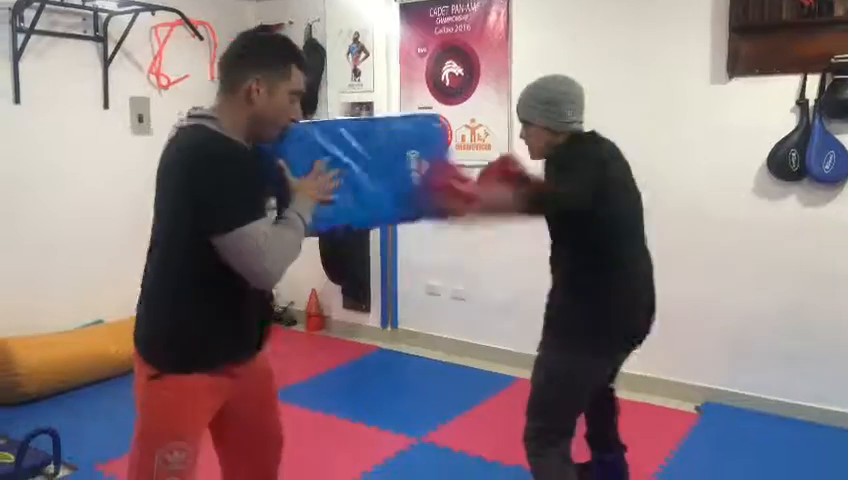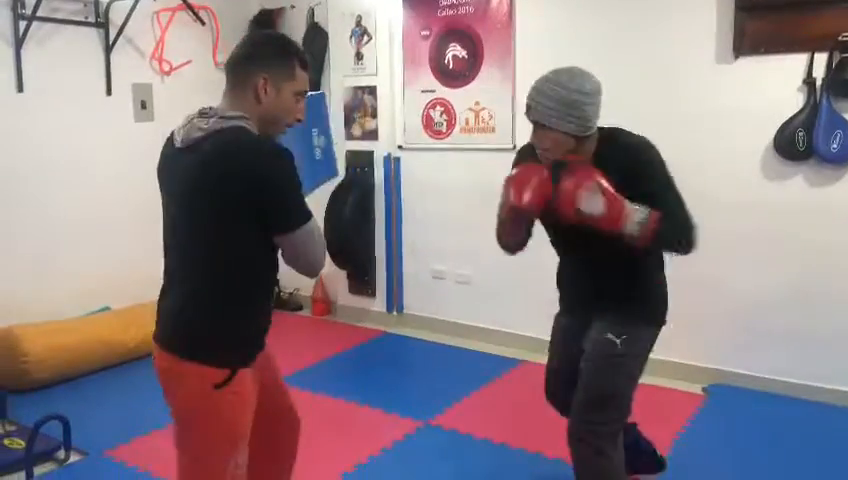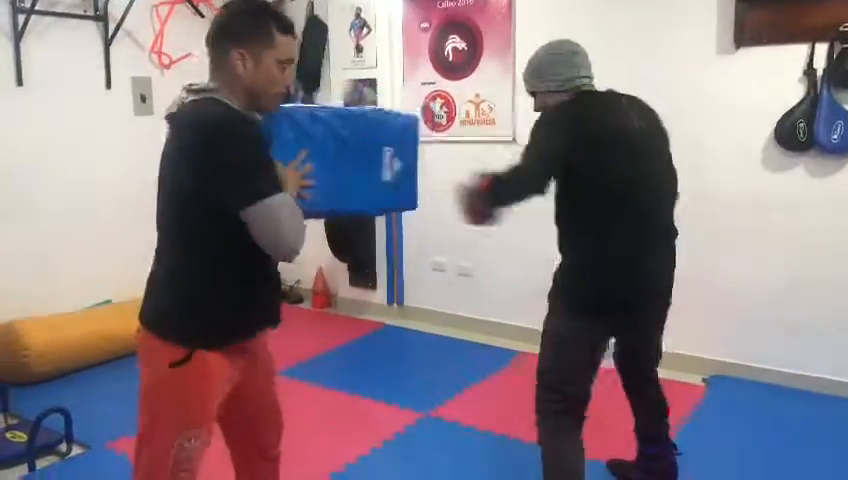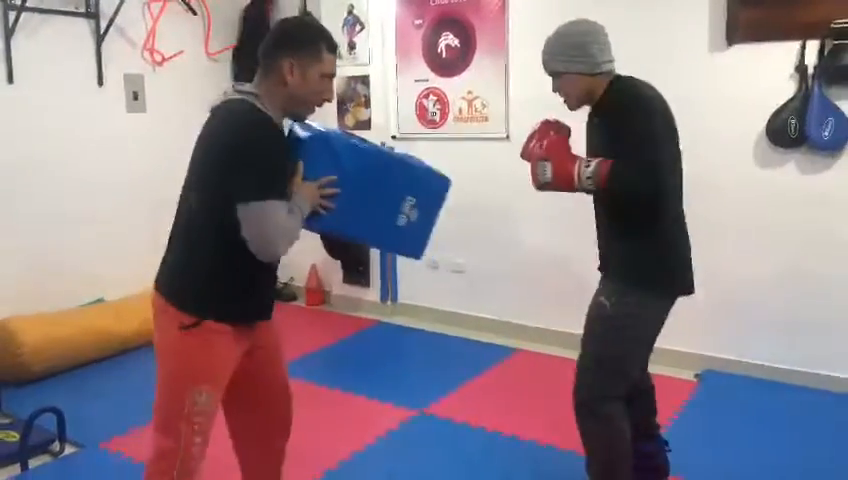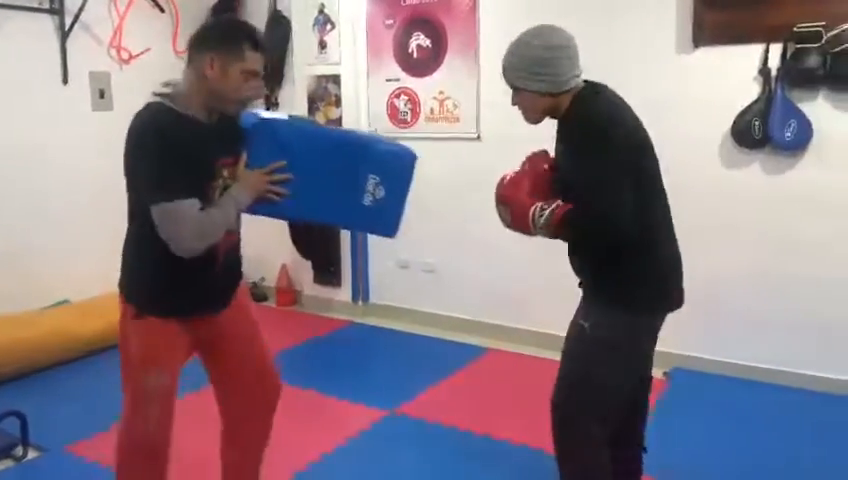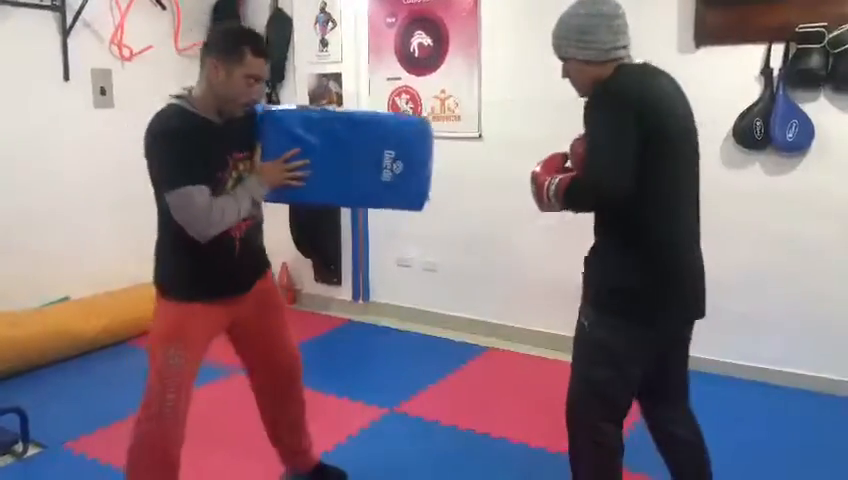
dt=0.4s
person 1, frame 1
left shoulder: (231, 150)
right shoulder: (209, 156)
right elbow: (264, 265)
left wrist: (293, 202)
right wrist: (303, 204)
left hip: (240, 349)
right hip: (180, 361)
person 1, frame 2
left shoulder: (182, 144)
right shoulder: (262, 159)
right elbow: (310, 259)
right wrist: (290, 202)
left hip: (232, 345)
right hip: (206, 357)
left knee: (279, 435)
person 1, frame 3
left shoulder: (226, 125)
right shoulder: (221, 131)
right elbow: (285, 241)
left wrist: (279, 190)
right wrist: (287, 189)
left hip: (239, 331)
right hip: (187, 342)
person 1, frame 4
left shoulder: (252, 122)
right shoulder: (251, 131)
right elbow: (269, 242)
left wrist: (297, 200)
right wrist: (301, 201)
left hip: (244, 312)
right hip: (197, 314)
left knee: (271, 418)
person 1, frame 5
left shoulder: (225, 123)
right shoulder: (155, 130)
right elbow: (187, 236)
right wrist: (243, 193)
left hip: (223, 295)
right hip: (159, 307)
left knee: (258, 393)
right knee: (148, 429)
person 1, frame 6
left shoulder: (244, 119)
right shoulder: (170, 131)
right elbow: (202, 222)
right wrist: (260, 182)
left hip: (253, 280)
right hip: (189, 294)
left knee: (284, 376)
right knee: (164, 411)
person 2, frame 1
left shoulder: (578, 157)
right shoulder: (593, 151)
left elbow: (561, 199)
right elbow: (566, 198)
left wrist: (484, 196)
right wrist: (523, 184)
left hip: (592, 317)
right hip: (625, 309)
left knee: (545, 435)
right knee: (594, 389)
person 2, frame 2
left shoulder: (633, 155)
right shoulder: (532, 159)
left elbow: (681, 235)
right elbow: (511, 243)
left wrist: (612, 211)
right wrist: (515, 210)
left hip: (631, 306)
right hip: (578, 301)
left knee: (590, 426)
right knee: (563, 391)
person 2, frame 3
left shoulder: (566, 121)
right shoulder: (641, 114)
left elbow: (527, 180)
right elbow: (662, 187)
left wrist: (480, 195)
left hip: (588, 284)
right hip: (652, 277)
left knee: (560, 406)
right knee: (639, 377)
person 2, frame 4
left shoulder: (635, 103)
right shoulder: (611, 106)
left elbow: (647, 181)
left wrist: (575, 171)
right wrist: (565, 159)
left hip: (644, 268)
right hip: (645, 263)
left knee: (597, 391)
right knee: (626, 371)
person 2, frame 5
left shoulder: (598, 126)
right shoulder: (584, 108)
left elbow: (608, 222)
left wrist: (535, 214)
right wrist: (548, 180)
left hip: (629, 287)
right hip: (631, 279)
left knee: (576, 407)
right knee: (620, 386)
person 2, frame 6
left shoulder: (614, 97)
right shoulder: (659, 85)
left elbow: (607, 188)
left wrist: (553, 187)
left hip: (631, 285)
right hip: (674, 279)
left knee: (593, 411)
right knee: (666, 398)
